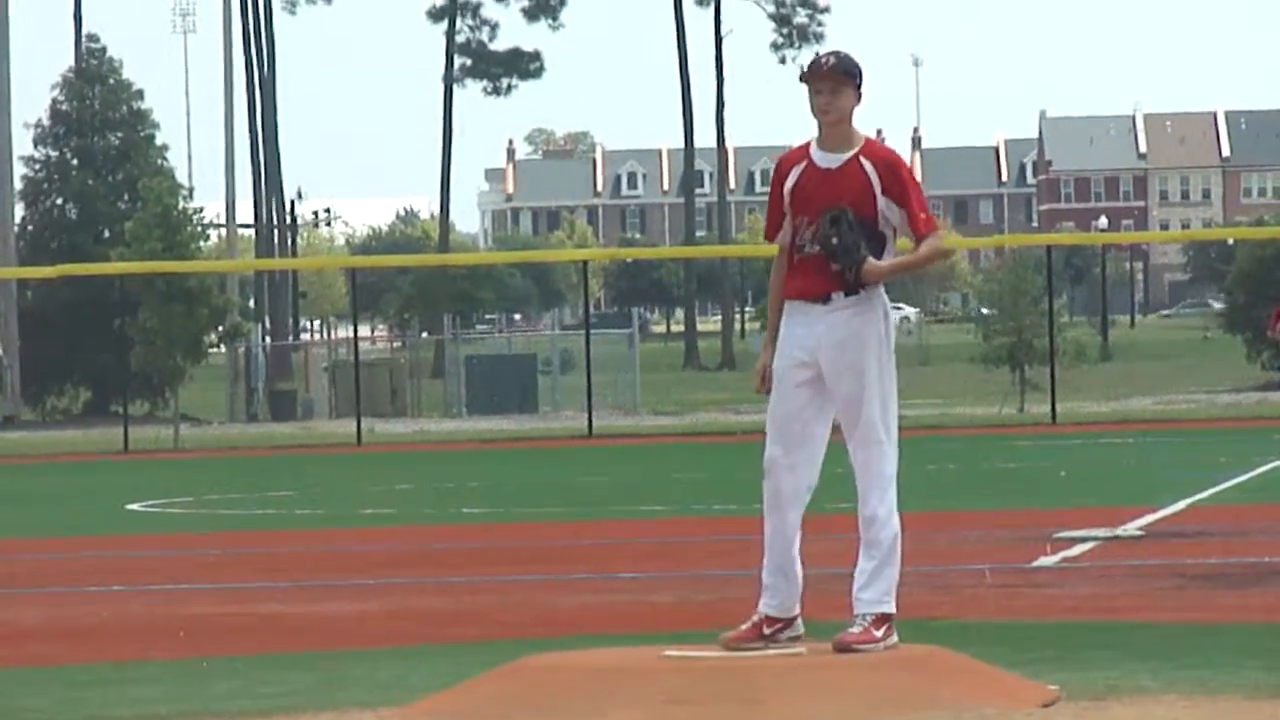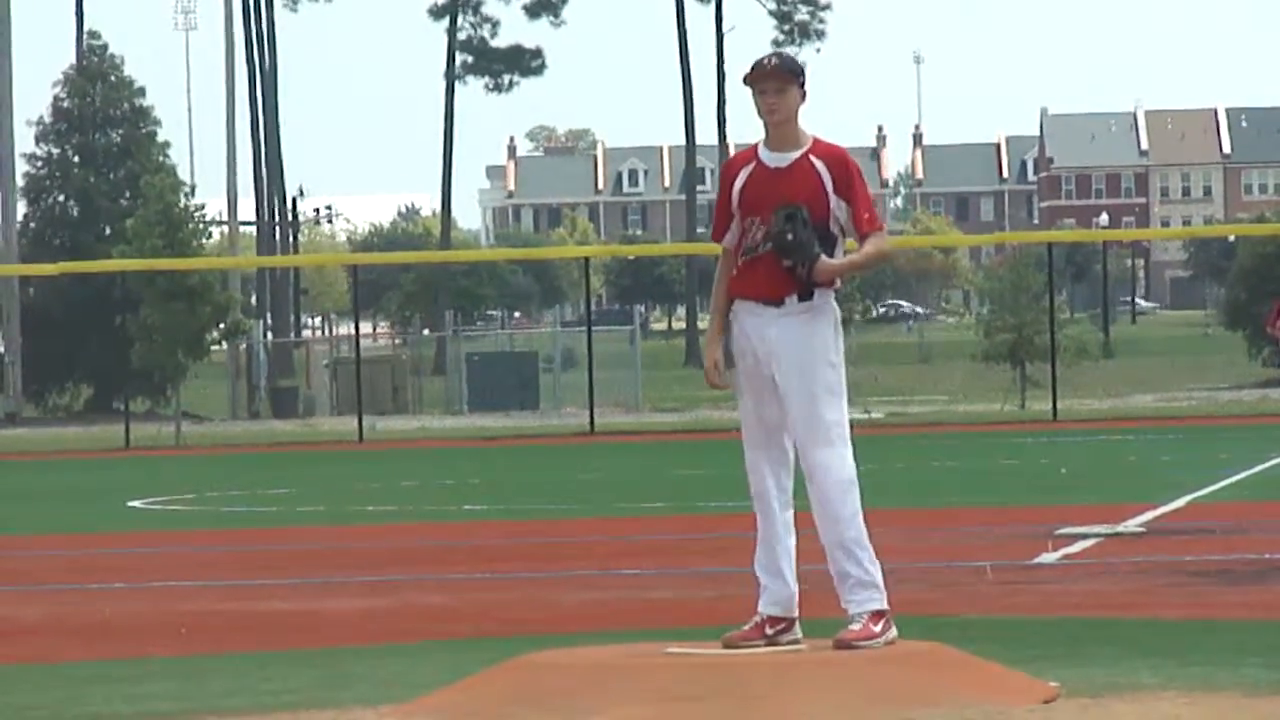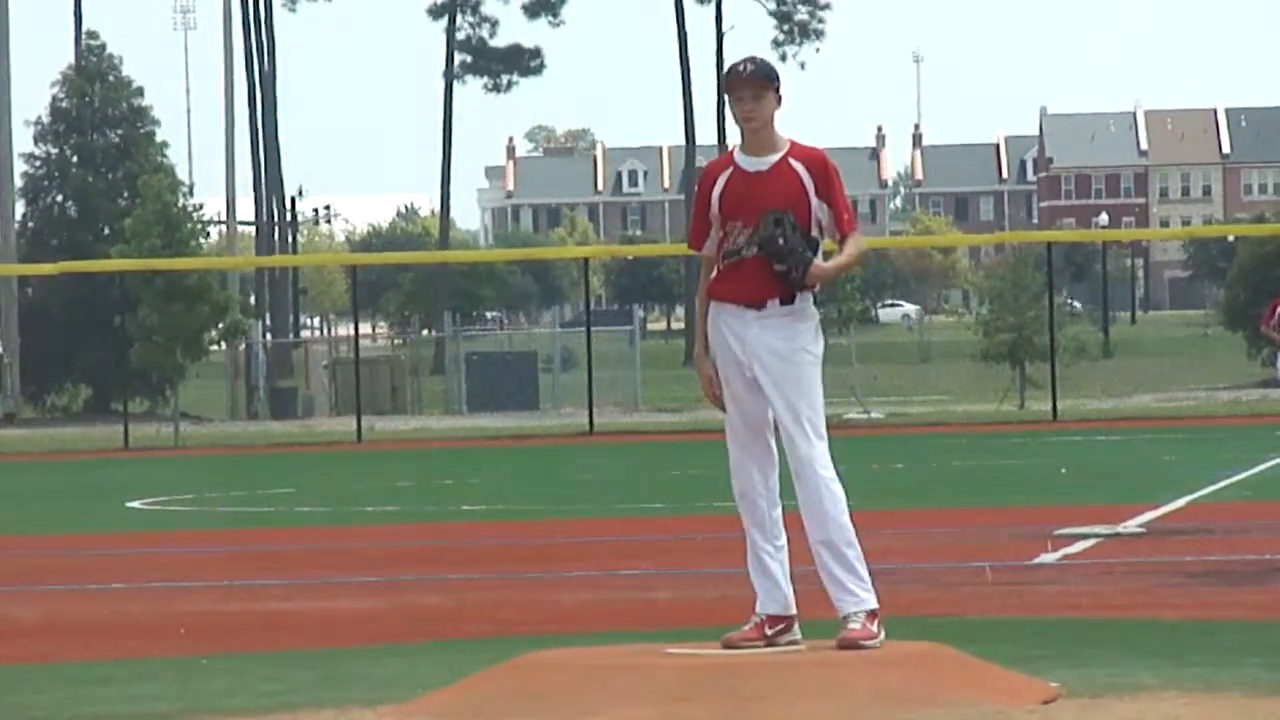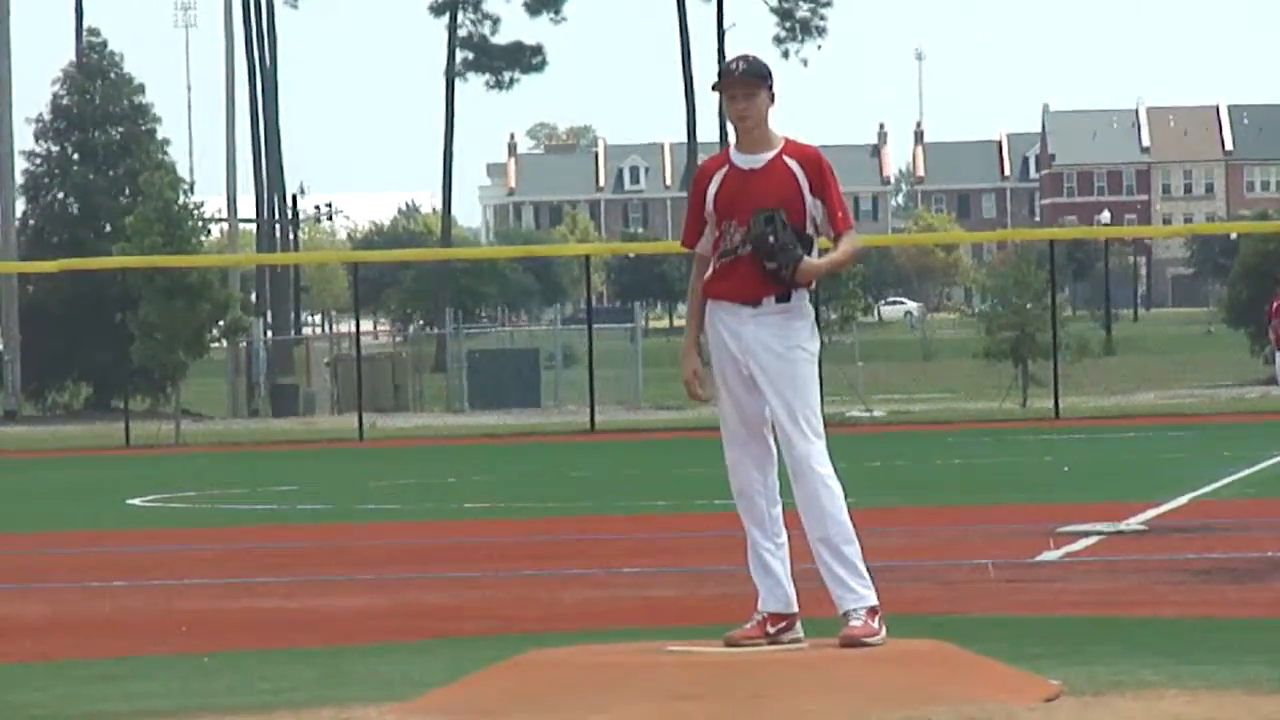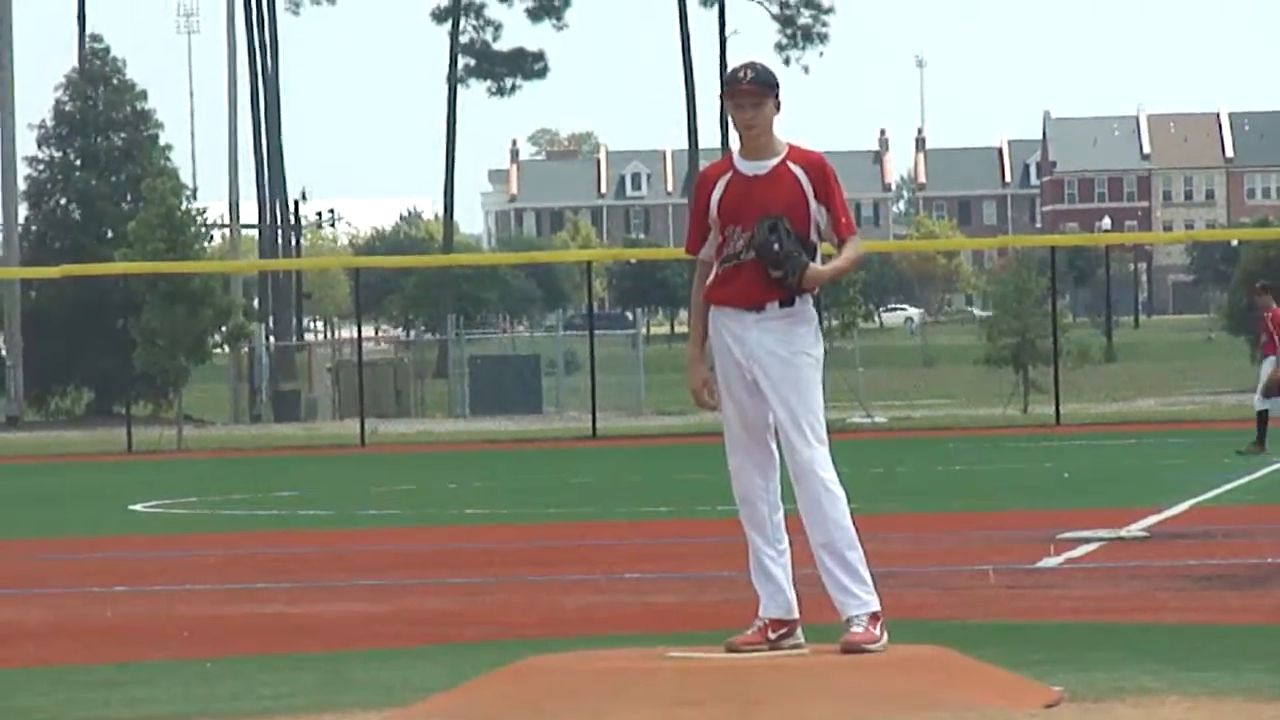
dt=0.5s
person 1, frame 1
left shoulder: (883, 164)
right shoulder: (789, 168)
left elbow: (933, 243)
left wrist: (886, 267)
right wrist: (768, 341)
left hip: (858, 319)
right hip: (799, 322)
left knee: (874, 465)
right knee: (783, 468)
left ankle: (876, 611)
right ankle: (778, 610)
person 1, frame 2
left shoulder: (833, 162)
right shoulder: (737, 170)
left elbow: (877, 243)
right elbow: (728, 259)
left wrist: (840, 264)
right wrist: (714, 336)
left hip: (808, 320)
right hip: (752, 323)
left knee: (826, 460)
right knee: (764, 465)
left ankle: (869, 606)
right ankle: (777, 610)
person 1, frame 3
left shoulder: (812, 165)
right shoulder: (714, 177)
left elbow: (854, 242)
right elbow: (706, 267)
left wrist: (828, 268)
right wrist: (701, 350)
left hip: (789, 323)
right hip: (729, 326)
left knee: (810, 458)
right knee: (749, 467)
left ankle: (860, 606)
right ankle: (775, 610)
person 1, frame 4
left shoulder: (806, 162)
right shoulder: (709, 175)
left elbow: (848, 240)
right elbow: (701, 265)
left wrist: (820, 264)
right wrist: (689, 347)
left hip: (784, 321)
right hip: (725, 324)
left knee: (807, 455)
right knee: (747, 466)
left ankle: (861, 603)
right ankle: (777, 608)
person 1, frame 5
left shoulder: (811, 169)
right shoulder: (712, 180)
left elbow: (852, 245)
right elbow: (702, 272)
left wrist: (826, 271)
right wrist: (695, 355)
left hip: (788, 327)
right hip: (729, 330)
left knee: (809, 462)
right knee: (749, 471)
left ankle: (863, 608)
right ankle: (777, 614)
